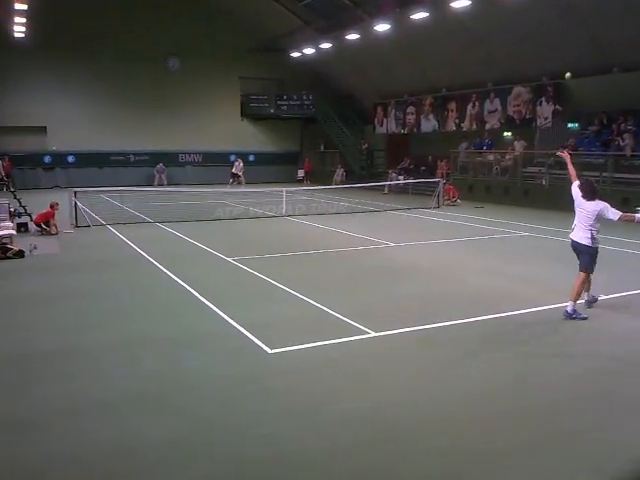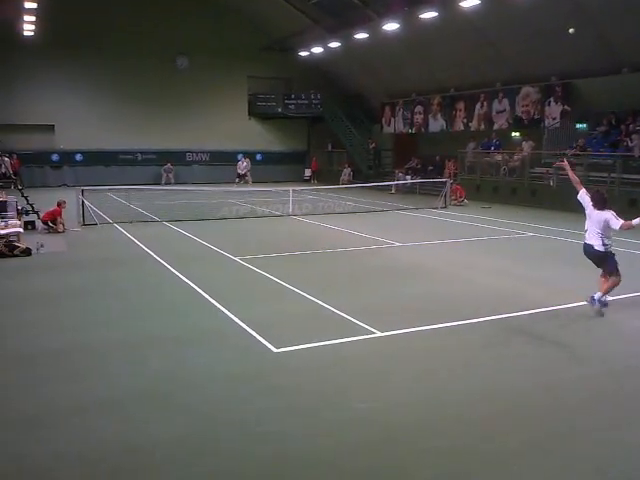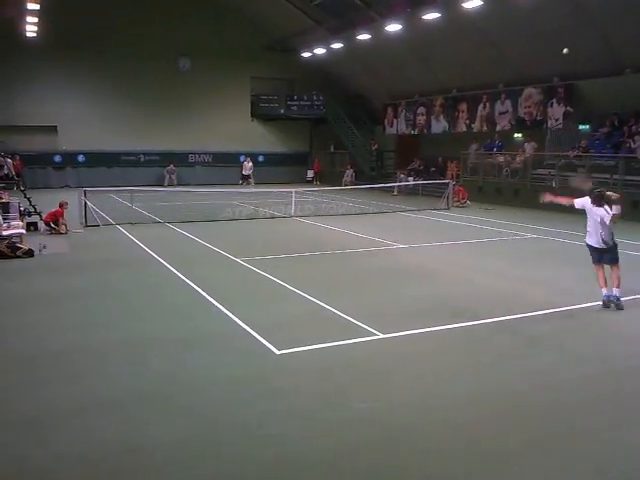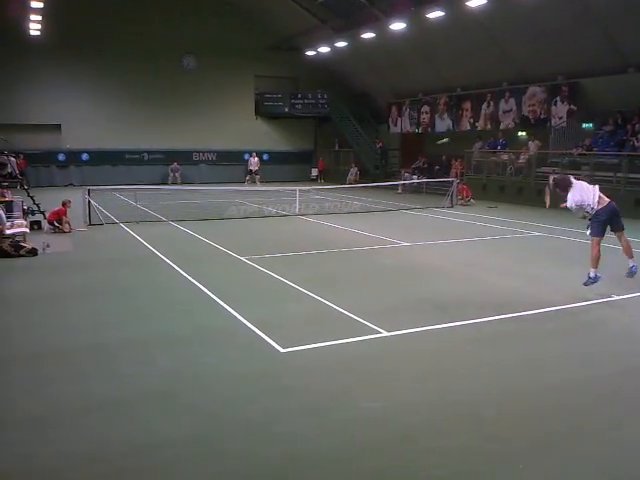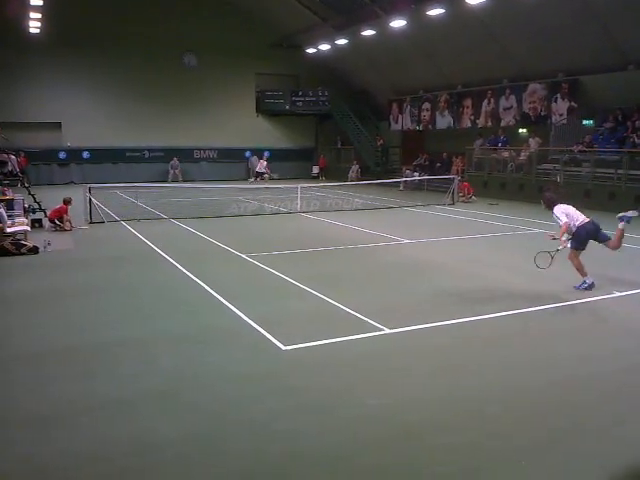
dt=0.3s
person 1, frame 1
left shoulder: (578, 198)
right shoulder: (602, 207)
left elbow: (574, 177)
right elbow: (623, 217)
left wrist: (568, 160)
left hip: (575, 241)
right hip: (588, 245)
left knee: (588, 270)
right knee: (583, 276)
left ankle: (589, 298)
right ankle: (570, 309)
person 1, frame 2
left shoulder: (588, 205)
right shoulder: (608, 215)
left elbow: (578, 184)
right elbow: (624, 226)
left wrist: (567, 168)
left hip: (588, 247)
right hip: (601, 250)
left knee: (606, 272)
right knee: (615, 278)
left ankle: (601, 298)
right ankle: (597, 298)
person 1, frame 3
left shoulder: (588, 202)
right shoulder: (605, 211)
left elbow: (569, 202)
right elbow: (612, 221)
left wrist: (551, 198)
right wrist: (616, 204)
left hip: (592, 242)
right hip: (607, 244)
left knee: (599, 268)
right knee: (615, 268)
left ankle: (606, 295)
right ankle: (616, 295)
person 1, frame 4
left shoulder: (572, 201)
right shoulder: (573, 181)
right wrist: (549, 192)
left hip: (599, 213)
right hip: (610, 206)
left knee: (595, 245)
right knee: (621, 236)
left ankle: (593, 275)
right ankle: (632, 264)
person 1, frame 5
left shoulder: (556, 211)
right shoulder: (563, 207)
left elbow: (566, 224)
left wrist: (559, 236)
right wrist: (565, 240)
left hip: (582, 230)
right hip: (592, 224)
left knee: (573, 257)
right knee: (615, 246)
left ankle: (588, 282)
right ankle: (622, 222)
